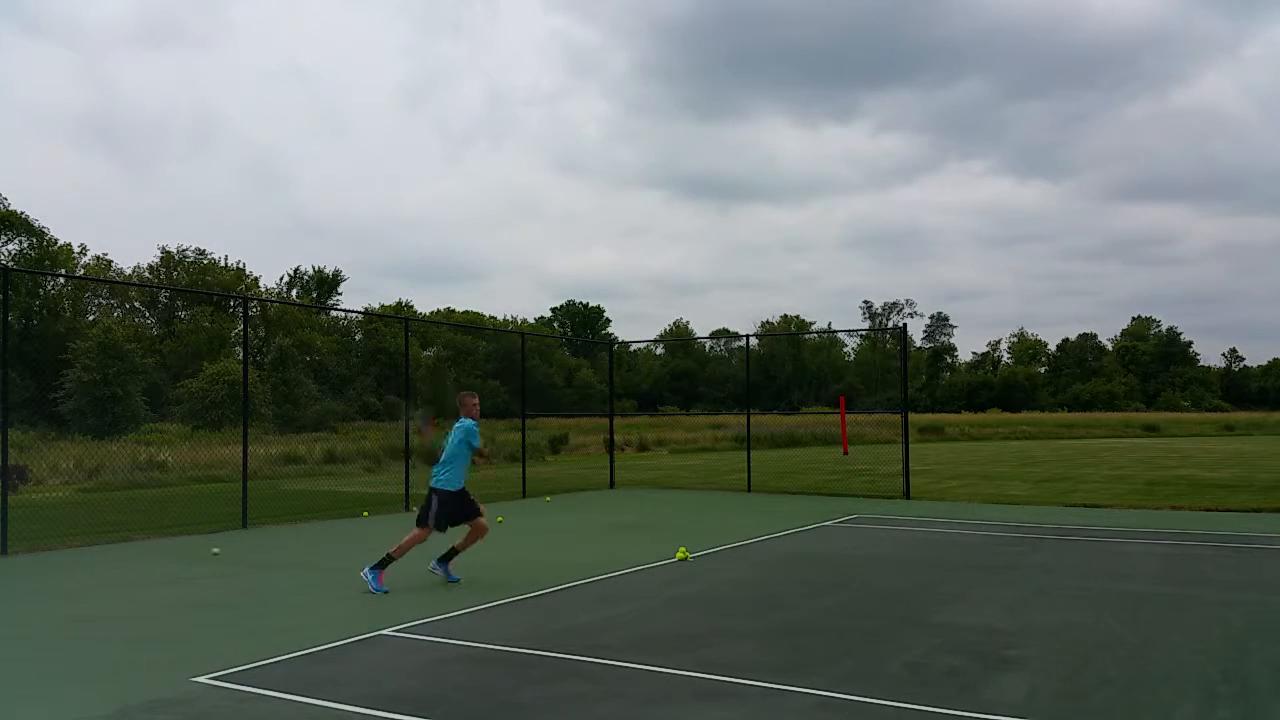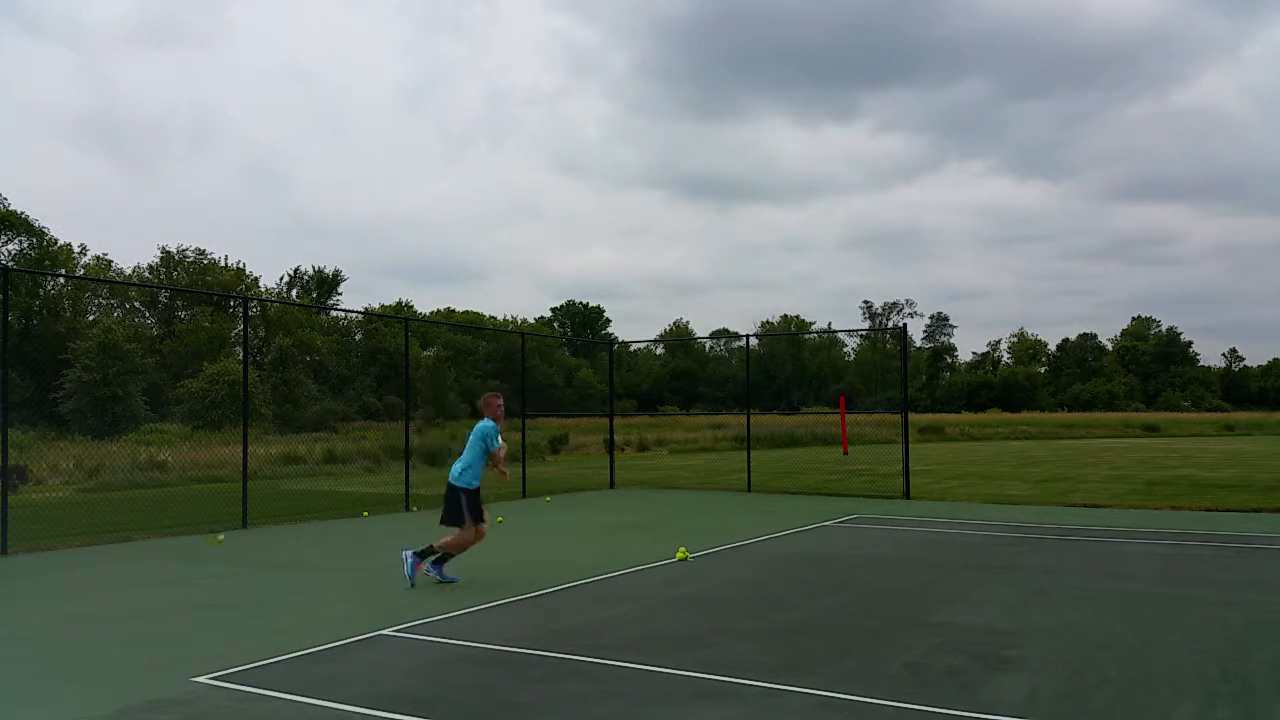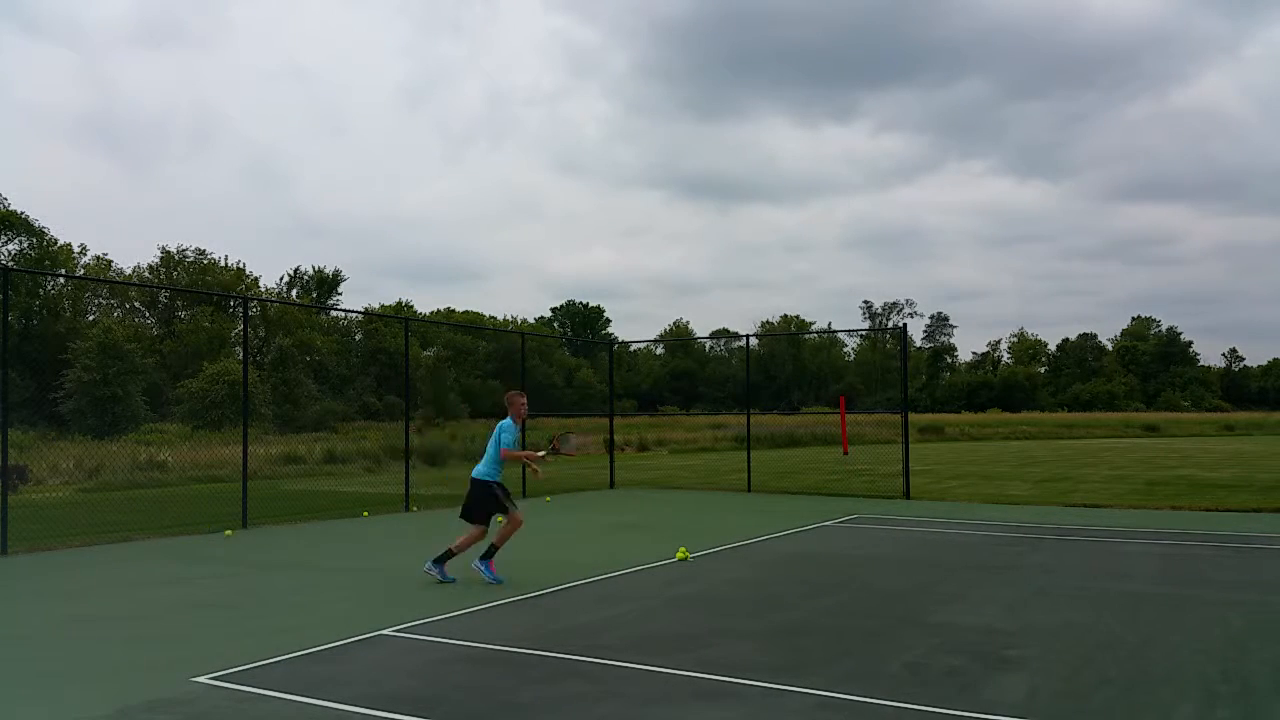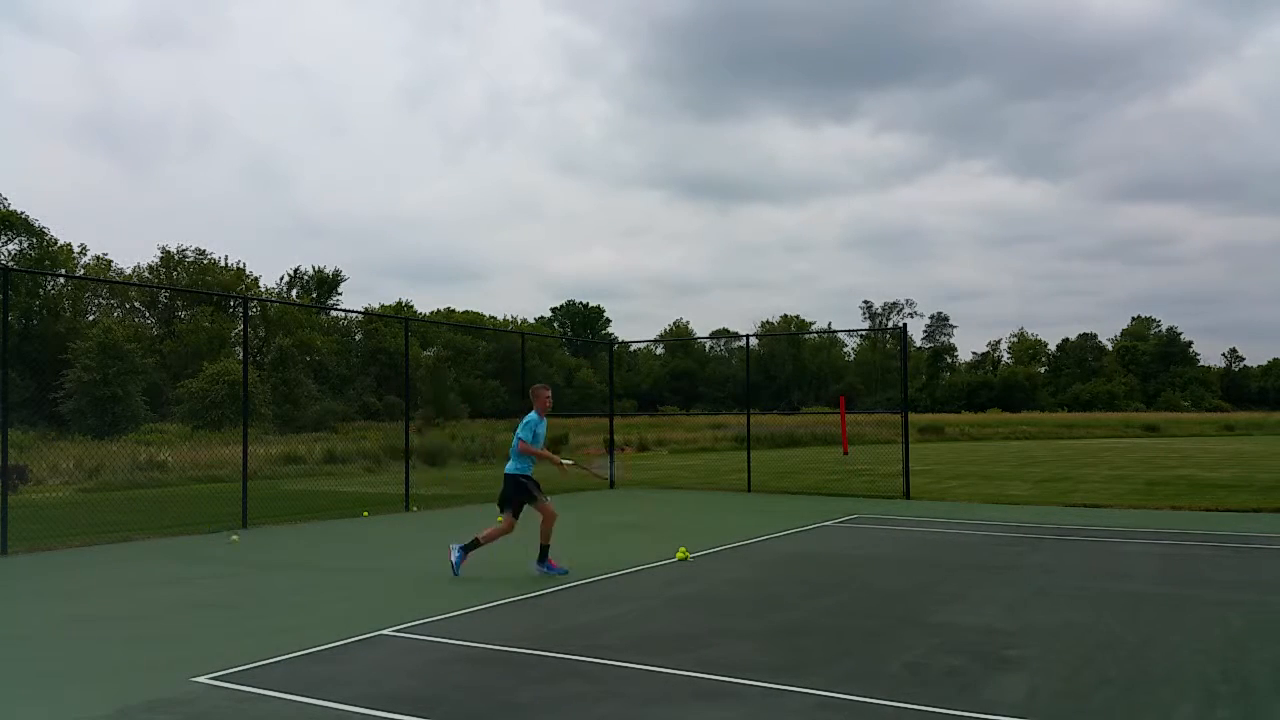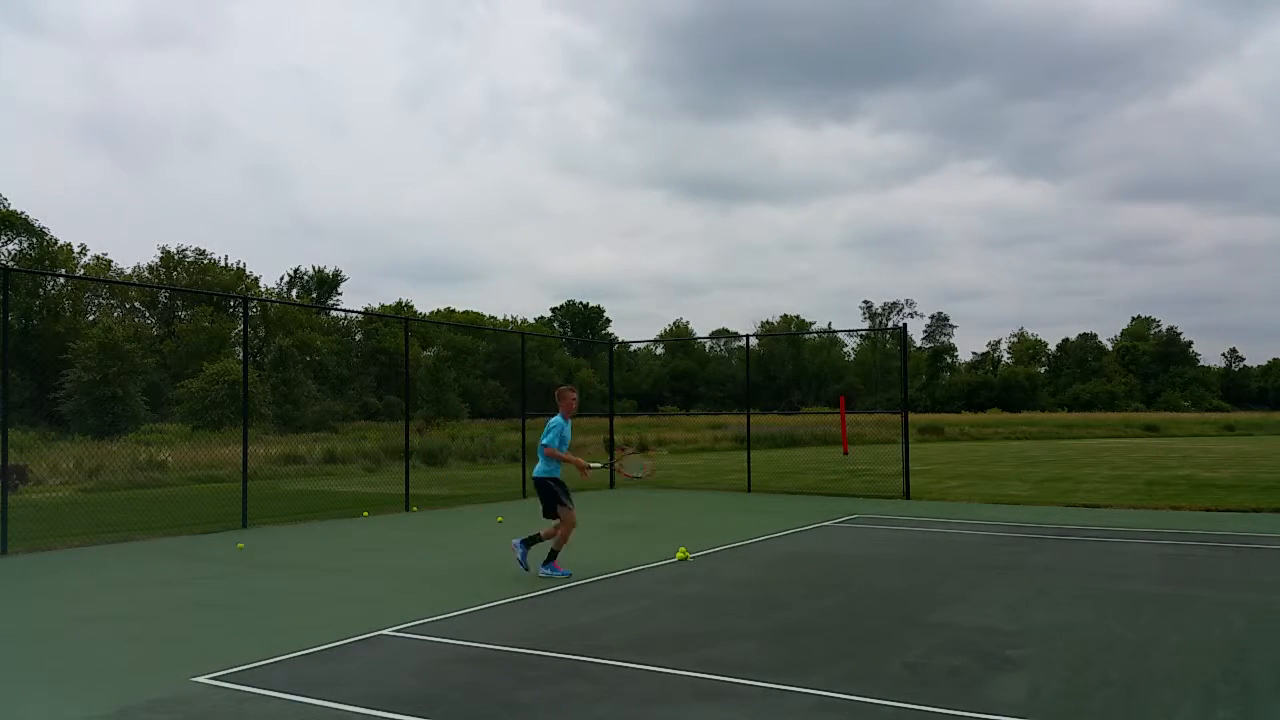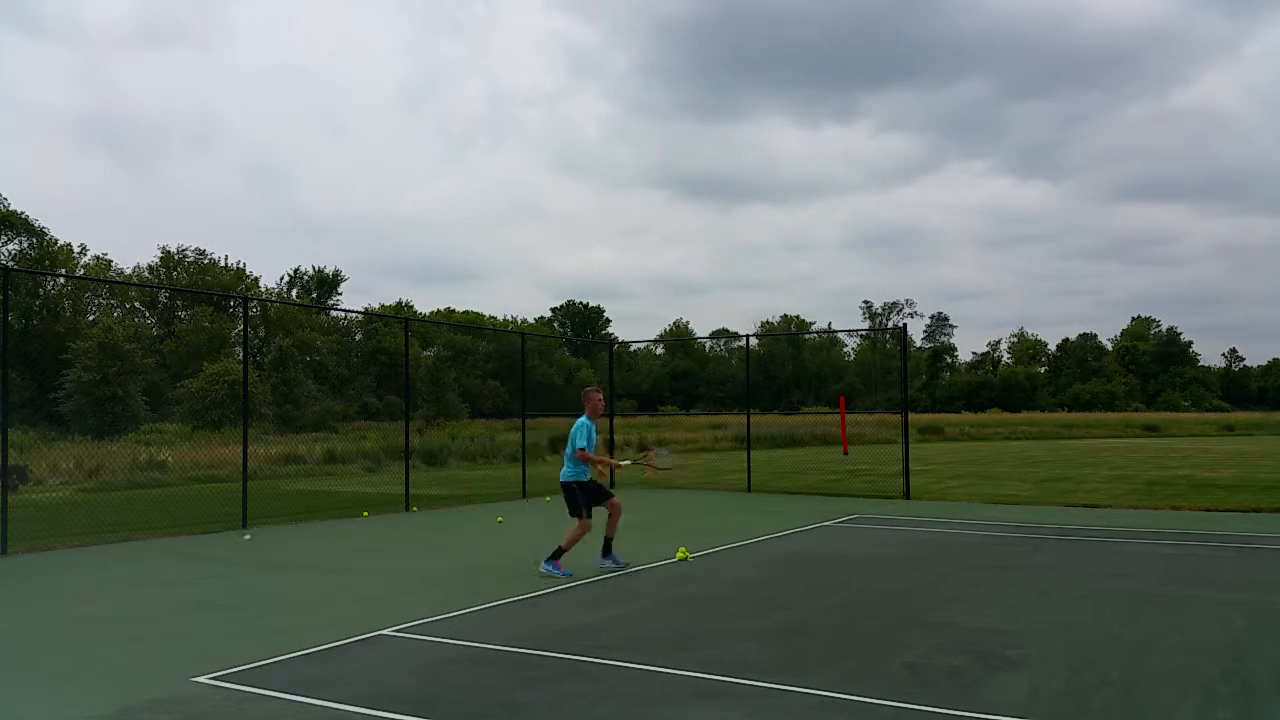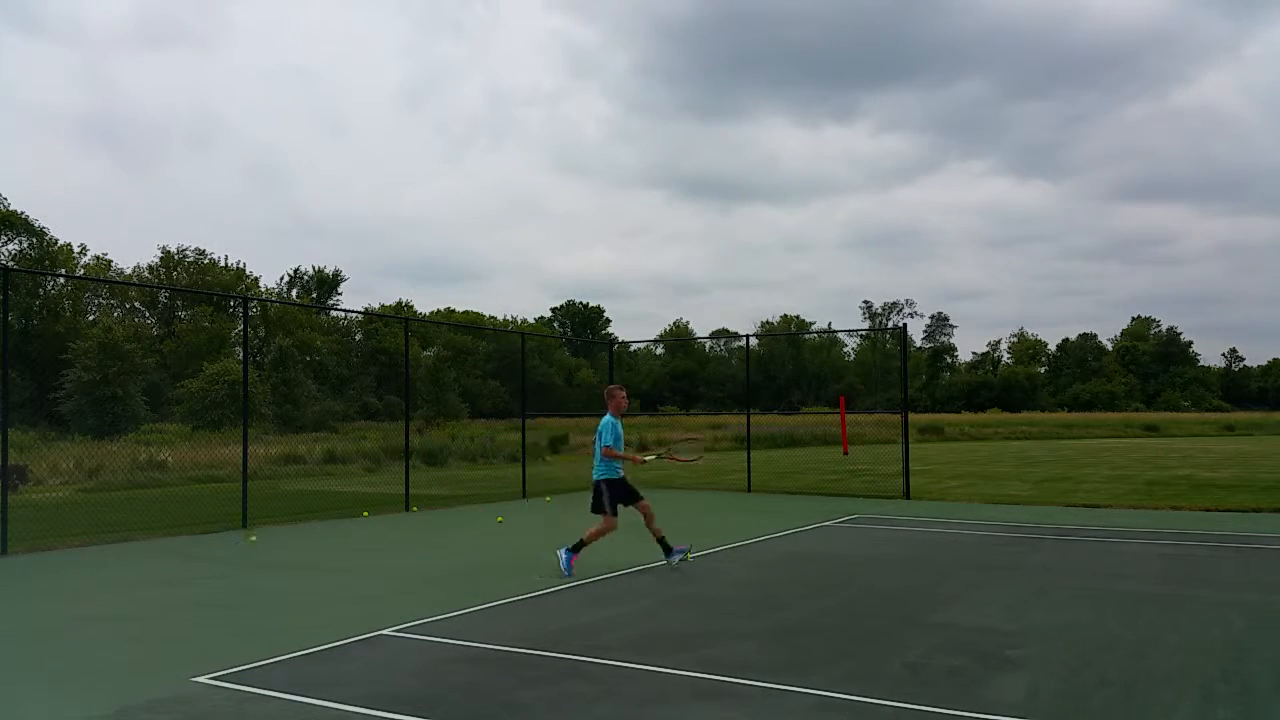
dt=0.1s
person 1, frame 1
left shoulder: (461, 426)
right shoulder: (469, 426)
right elbow: (482, 452)
left hip: (457, 489)
right hip: (443, 489)
left knee: (481, 527)
right knee: (420, 534)
left ankle: (442, 562)
right ankle: (375, 570)
person 1, frame 2
left shoulder: (485, 426)
right shoulder: (489, 427)
right elbow: (498, 457)
left wrist: (499, 466)
right wrist: (502, 447)
left hip: (465, 484)
right hip: (462, 485)
left knee: (479, 533)
right knee: (466, 536)
left ankle: (436, 564)
right ankle: (416, 556)
person 1, frame 3
left shoulder: (513, 426)
right shoulder: (507, 425)
left elbow: (512, 453)
right elbow: (505, 454)
left wrist: (529, 463)
right wrist: (528, 454)
left hip: (483, 480)
right hip: (485, 480)
left knee: (479, 532)
right knee: (516, 520)
left ankle: (437, 563)
right ankle: (485, 559)
person 1, frame 4
left shoulder: (542, 420)
right shoulder: (532, 419)
right elbow: (521, 446)
left wrist: (555, 459)
right wrist: (549, 456)
left hip: (518, 474)
right hip: (518, 474)
left knee: (507, 526)
right knee: (550, 513)
left ankle: (462, 550)
right ankle: (543, 561)
person 1, frame 5
left shoulder: (567, 422)
right shoulder: (557, 423)
right elbow: (548, 451)
left wrist: (577, 463)
right wrist: (574, 460)
left hip: (549, 477)
right hip: (546, 477)
left knee: (566, 524)
right knee: (570, 520)
left ankle: (524, 543)
right ankle: (549, 564)
person 1, frame 6
left shoulder: (590, 424)
right shoulder: (583, 424)
right elbow: (579, 454)
left wrist: (595, 465)
right wrist: (604, 461)
left hip: (583, 479)
right hip: (573, 479)
left knee: (616, 506)
right knee: (585, 525)
left ankle: (606, 554)
right ankle: (550, 562)
person 1, frame 7
left shoulder: (615, 420)
right shoulder: (608, 422)
right elbow: (606, 451)
right wrist: (630, 457)
left hip: (616, 476)
right hip: (606, 478)
left knee: (647, 510)
right knee: (609, 524)
left ankle: (668, 552)
right ankle: (570, 552)
